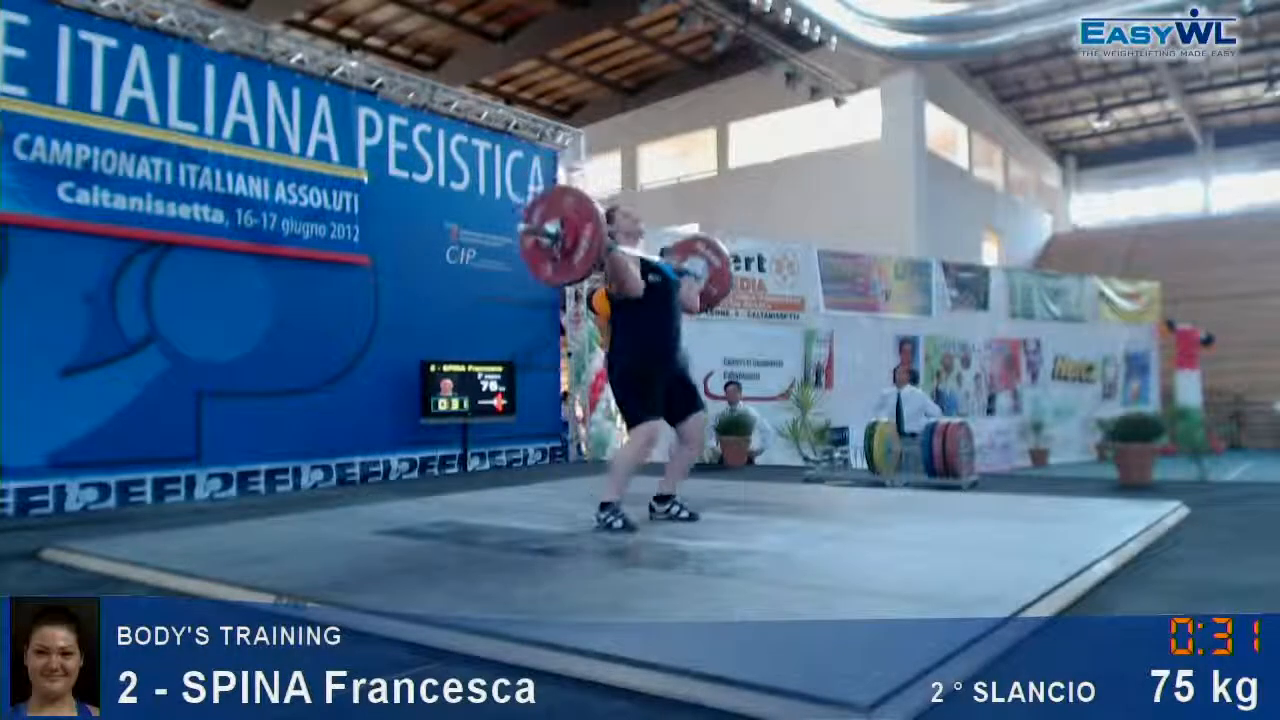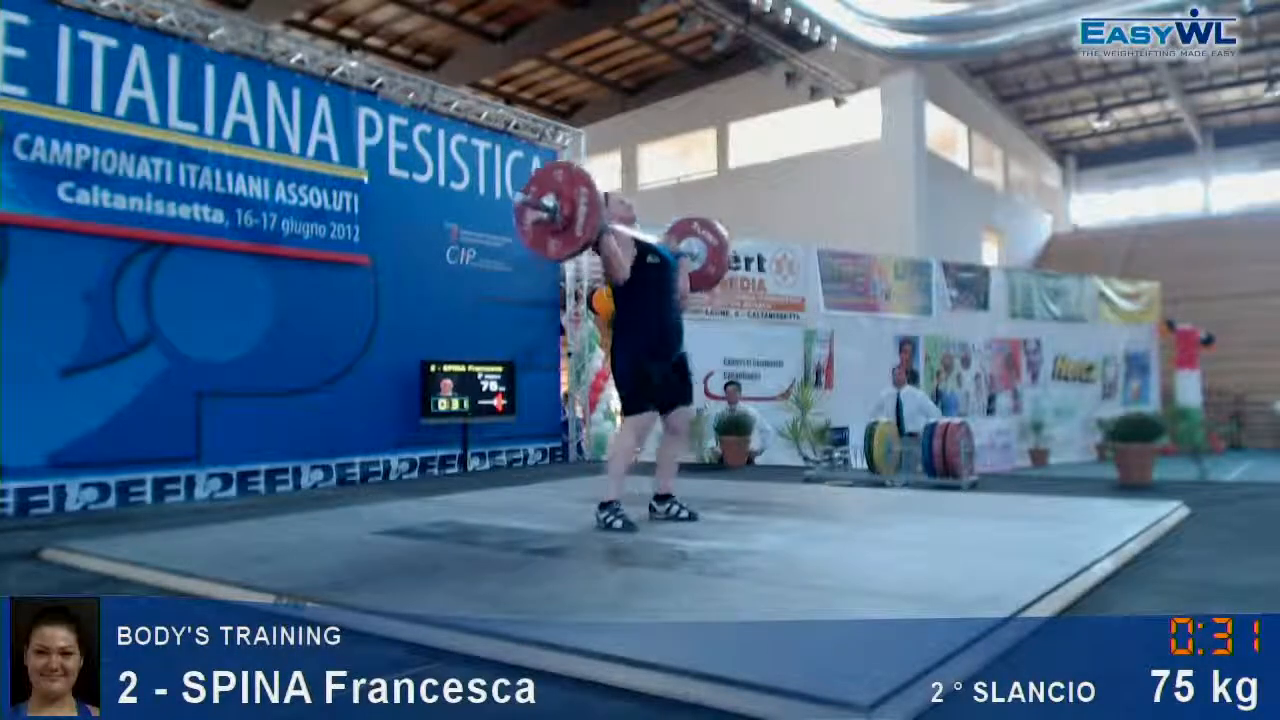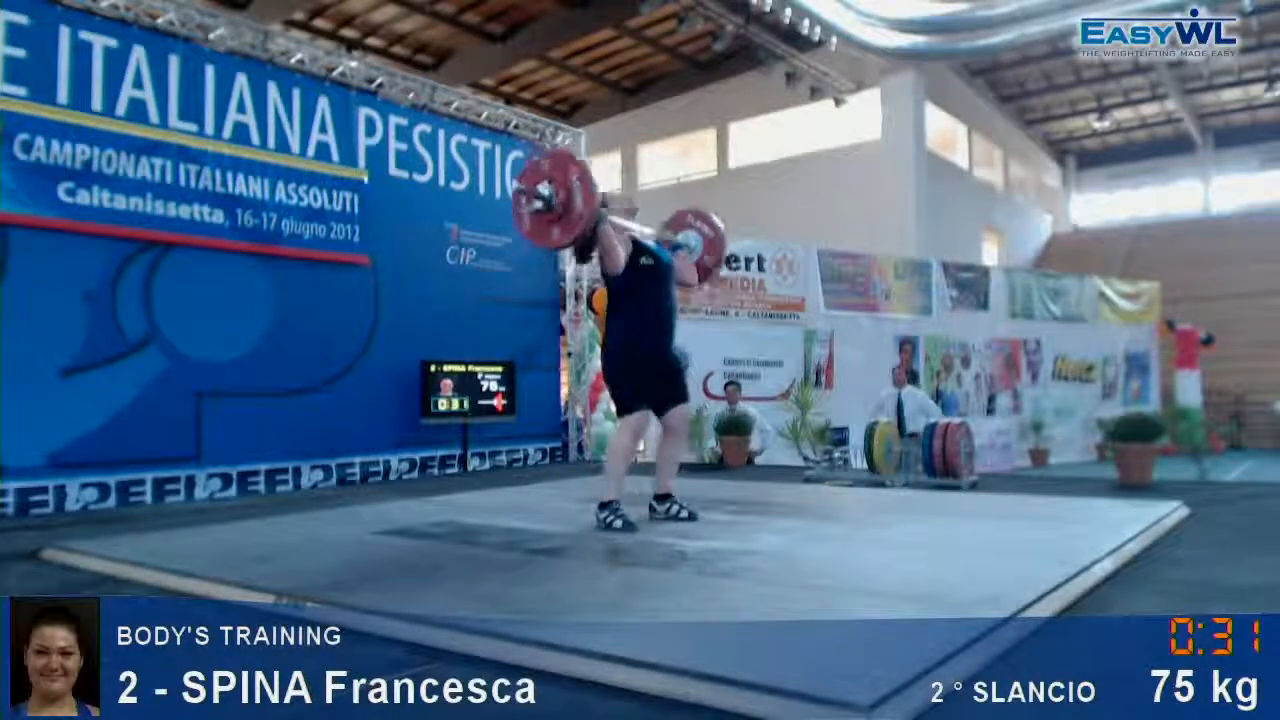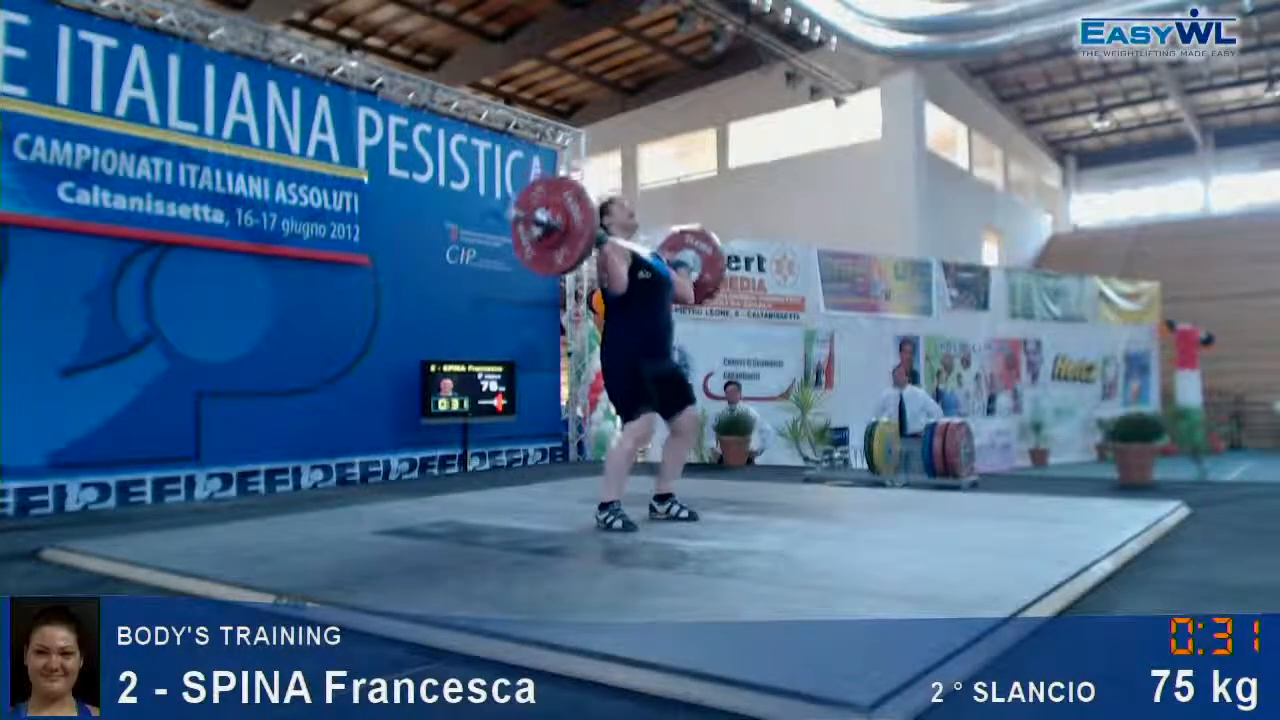
dt=0.3s
person 1, frame 1
left shoulder: (658, 265)
right shoulder: (621, 261)
left elbow: (691, 304)
right elbow: (634, 288)
left wrist: (684, 272)
right wrist: (612, 250)
left hip: (670, 363)
right hip: (634, 364)
left knee: (694, 431)
right knee: (647, 433)
left ankle: (663, 500)
right ankle: (609, 507)
person 1, frame 2
left shoulder: (655, 247)
right shoulder: (618, 243)
left elbow: (681, 291)
right elbow: (619, 273)
left wrist: (678, 254)
right wrist: (605, 234)
left hip: (670, 350)
right hip: (636, 349)
left knee: (679, 424)
right knee: (638, 423)
left ankle: (662, 499)
right ankle: (608, 506)
person 1, frame 3
left shoulder: (654, 247)
right shoulder: (616, 243)
left elbow: (689, 277)
right elbow: (616, 263)
left wrist: (678, 246)
right wrist: (601, 222)
left hip: (660, 350)
right hip: (627, 348)
left knee: (678, 421)
right knee: (634, 421)
left ankle: (662, 499)
right ankle: (608, 506)
person 1, frame 4
left shoulder: (652, 258)
right shoulder: (613, 252)
left elbow: (687, 296)
right elbow: (617, 285)
left wrist: (676, 264)
right wrist: (602, 243)
left hip: (660, 358)
right hip: (626, 357)
left knee: (687, 422)
right knee: (641, 428)
left ankle: (663, 500)
right ankle: (608, 507)
